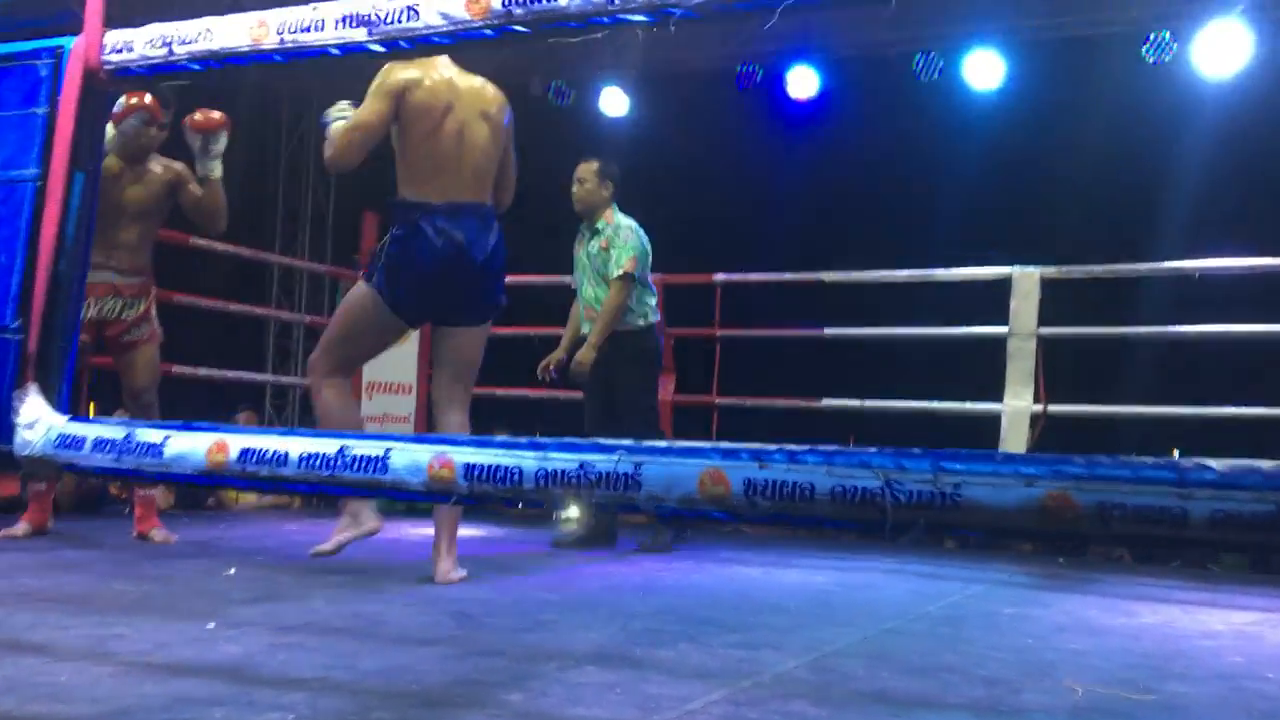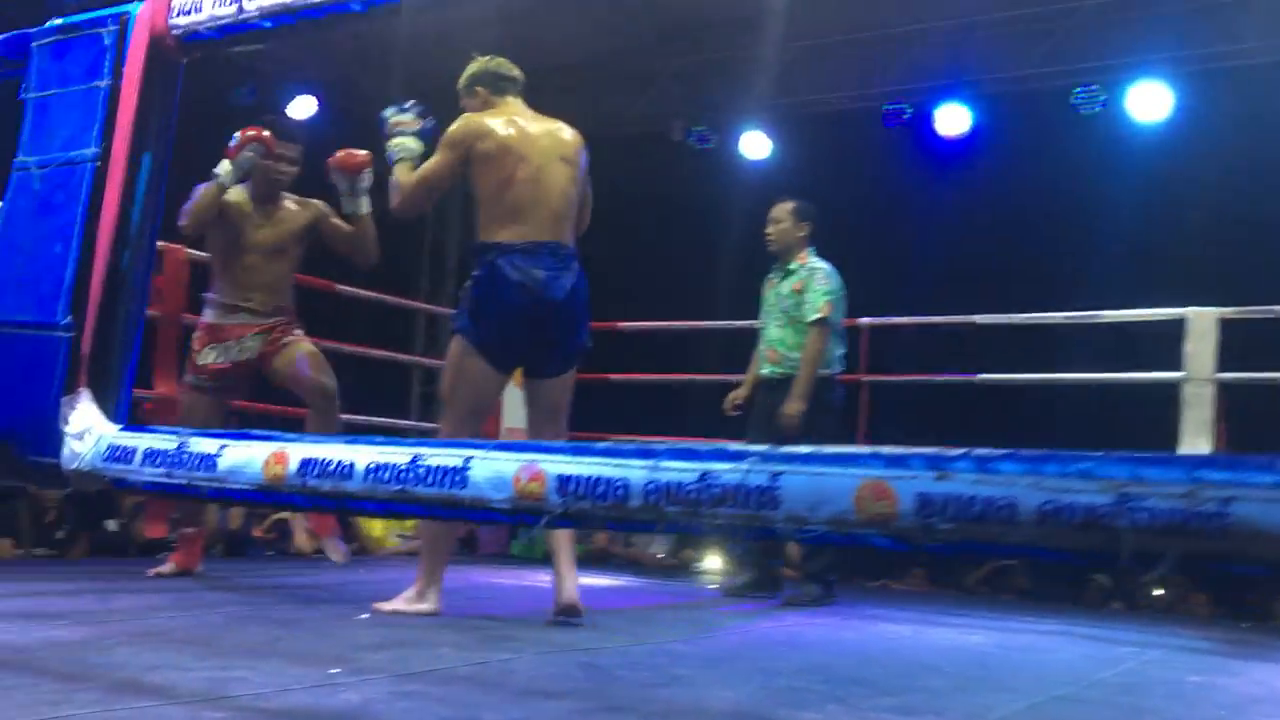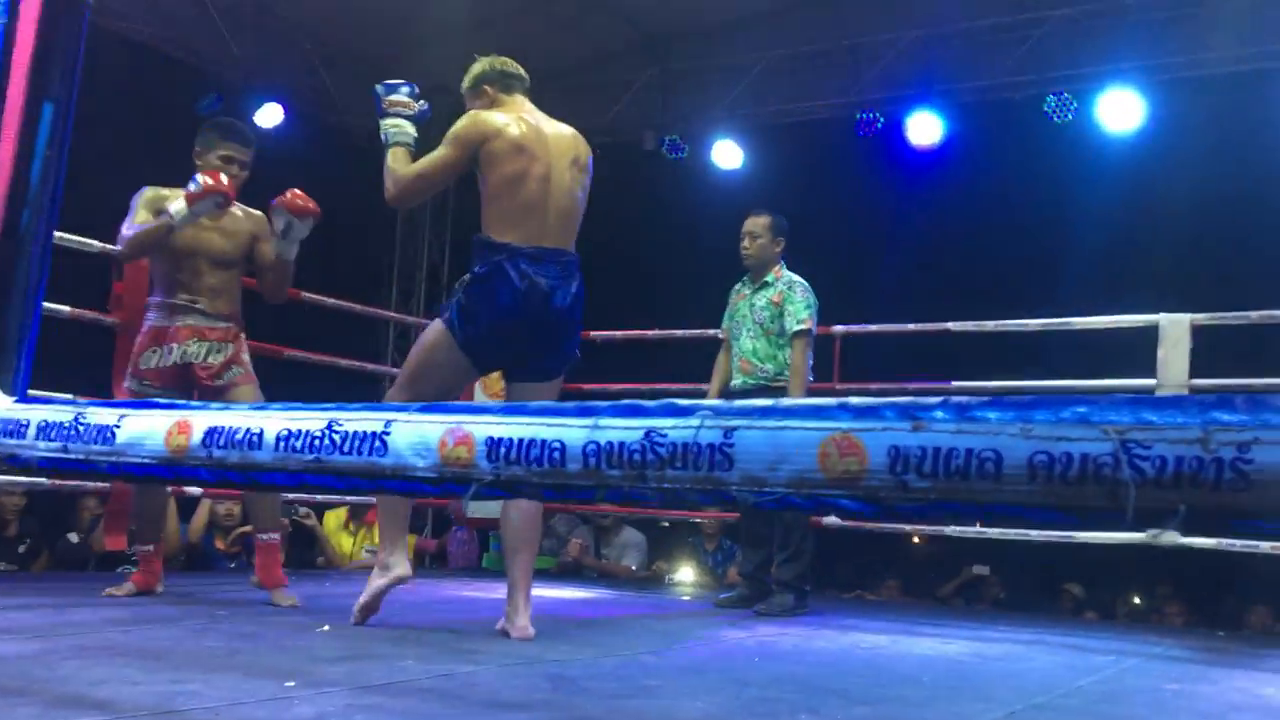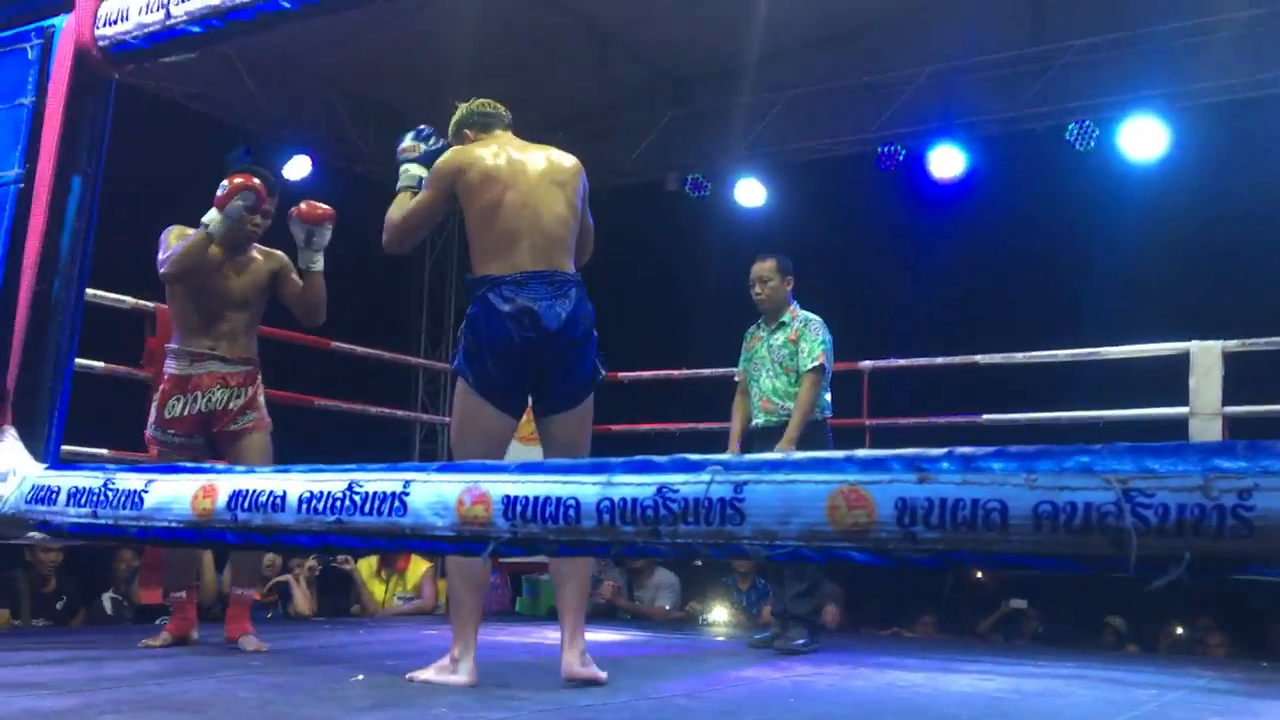
dt=0.5s
person 1, frame 1
left shoulder: (399, 77)
right shoulder: (495, 99)
left elbow: (340, 156)
left wrist: (339, 119)
left hip: (418, 243)
right hip: (481, 246)
left knee: (326, 368)
right knee: (453, 405)
left ankle: (359, 506)
right ankle: (447, 555)
person 1, frame 2
left shoulder: (470, 130)
right shoulder: (573, 141)
left elbow: (404, 202)
left wrist: (401, 142)
left hip: (503, 285)
right hip: (564, 287)
left knee: (455, 439)
right knee: (550, 441)
left ankle: (425, 589)
right ankle: (565, 578)
person 1, frame 3
left shoulder: (483, 126)
right shoulder: (579, 145)
left elbow: (399, 192)
left wrist: (396, 126)
left hip: (500, 285)
right hip: (562, 293)
left knee: (401, 405)
left ankle: (392, 553)
right ankle: (519, 610)
person 1, frame 4
left shoulder: (459, 161)
right shoulder: (569, 166)
left elbow: (395, 238)
left wrist: (411, 170)
left hip: (498, 320)
right hip: (568, 318)
left ankle: (460, 656)
right ankle: (574, 646)
person 2, frame 1
left shoulder: (172, 173)
left elbow: (215, 223)
left wrist: (210, 162)
right wrist: (111, 133)
left hip: (134, 298)
right hip: (79, 289)
left knee: (144, 401)
left ankle: (147, 516)
right ankle: (38, 511)
person 2, frame 2
left shoulder: (308, 212)
right shoulder: (220, 194)
left elbow: (366, 256)
right elbow: (188, 224)
left wrist: (357, 199)
right wrist: (230, 168)
left hip: (279, 333)
right hip: (219, 333)
left knee: (322, 392)
left ankle: (323, 519)
right ankle: (186, 550)
person 2, frame 3
left shoulder: (253, 222)
right shoulder: (157, 198)
left elbow: (276, 293)
right elbow: (126, 250)
left wrist: (288, 244)
right wrist: (181, 212)
left hip: (223, 344)
right hip: (163, 337)
left ankle: (271, 569)
right ankle: (147, 570)
person 2, frame 4
left shoulder: (273, 261)
right shoulder: (183, 237)
left elbow: (313, 315)
right elbow: (169, 269)
left wrist: (312, 254)
right wrist: (217, 217)
left hip: (241, 389)
right hip: (185, 383)
left ankle: (239, 619)
right ankle: (181, 618)
person 3, frame 1
left shoulder: (625, 231)
right shoulder: (583, 237)
left elbow: (620, 292)
left wrist: (590, 346)
right wrist: (563, 348)
left hip: (631, 341)
right hip: (598, 345)
left knee: (642, 431)
right knee: (599, 434)
left ankle: (667, 520)
right ankle: (599, 523)
person 3, frame 2
left shoulder: (819, 275)
right shoulder: (772, 279)
left elbow: (817, 338)
left wrist: (798, 395)
right wrist: (747, 386)
left hip: (807, 391)
right hip: (771, 389)
left ankle: (817, 579)
right ankle: (763, 570)
person 3, frame 3
left shoulder: (793, 289)
right shoulder: (738, 291)
left elbow: (800, 350)
right elbow: (727, 349)
left wrist: (796, 403)
right wrist: (712, 398)
left hip: (776, 399)
right hip: (742, 400)
left ankle: (791, 588)
right ankle: (754, 582)
person 3, frame 4
left shoulder: (809, 326)
right shoulder: (752, 335)
left elbow: (811, 385)
right elbow: (743, 393)
left wrist: (788, 441)
right wrist: (735, 444)
left hip: (801, 438)
right hip: (762, 439)
left ankle: (804, 623)
right ankle: (785, 621)
